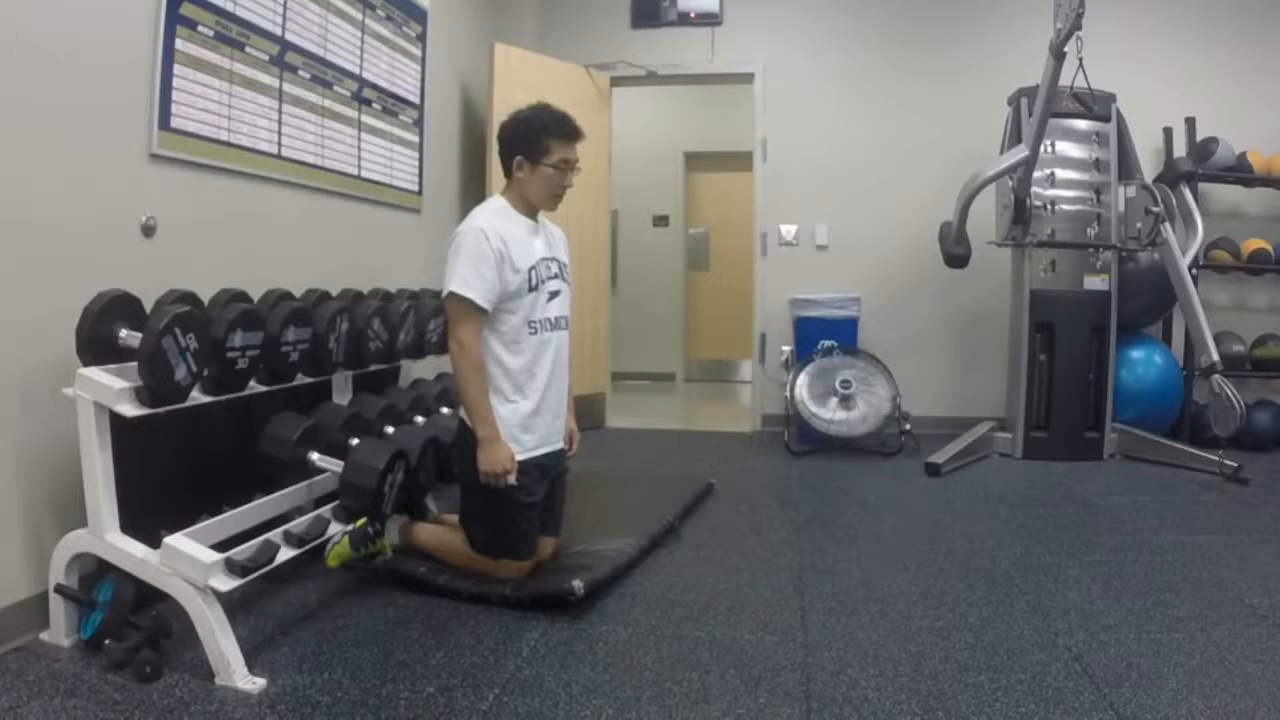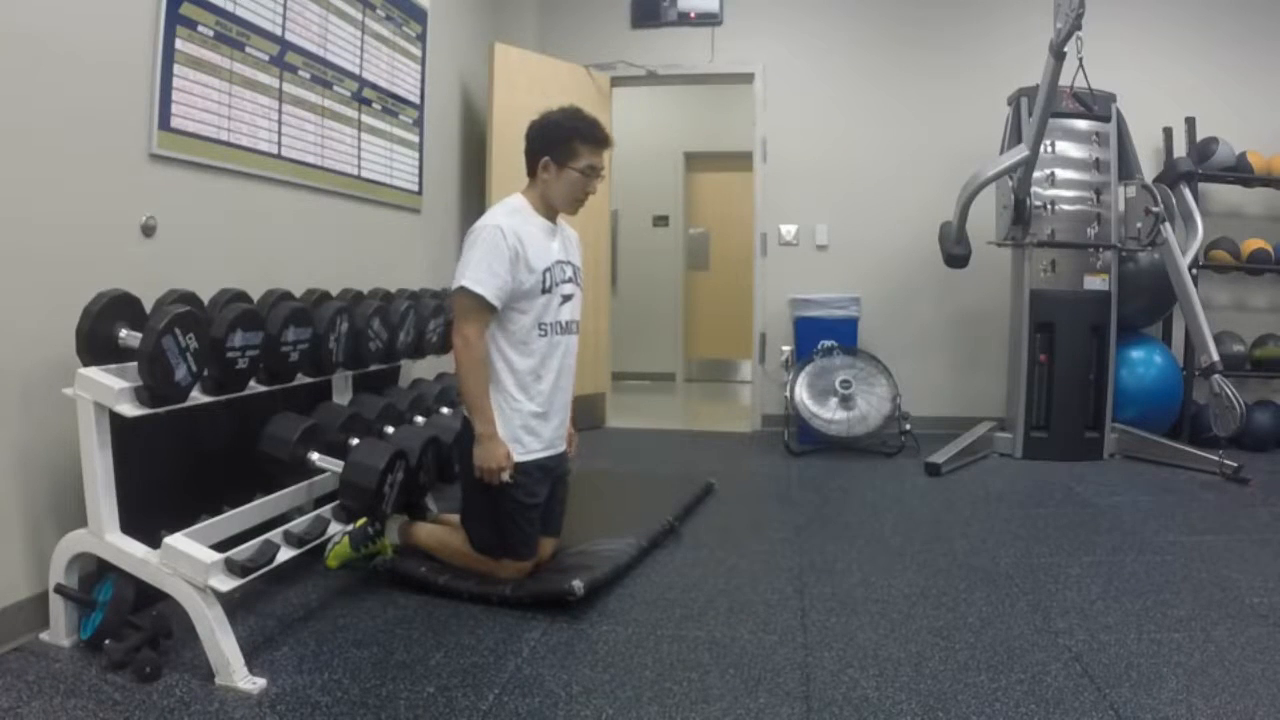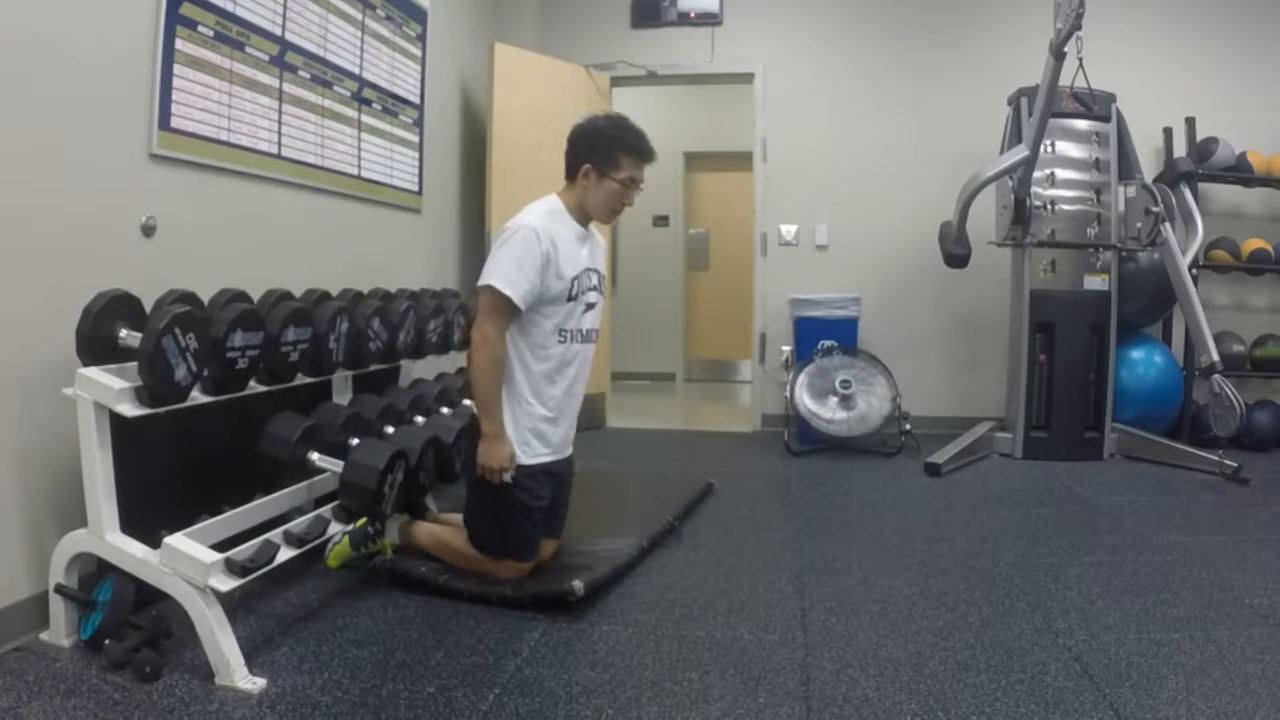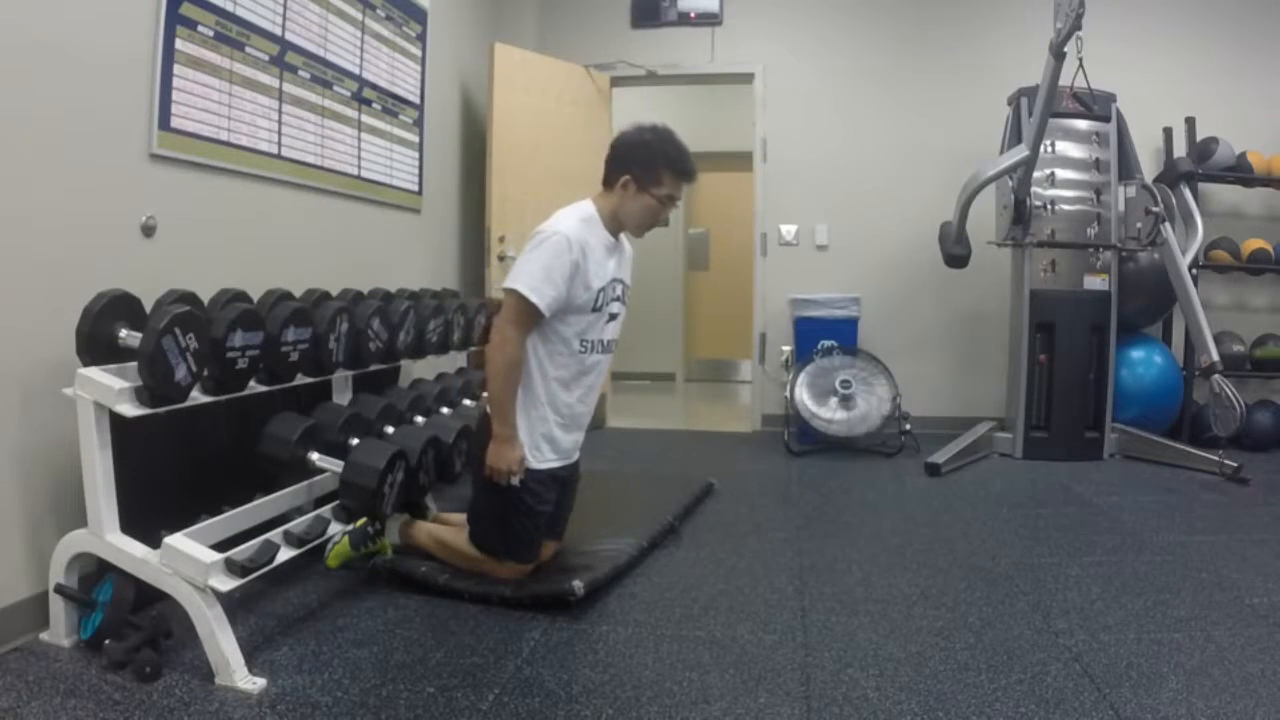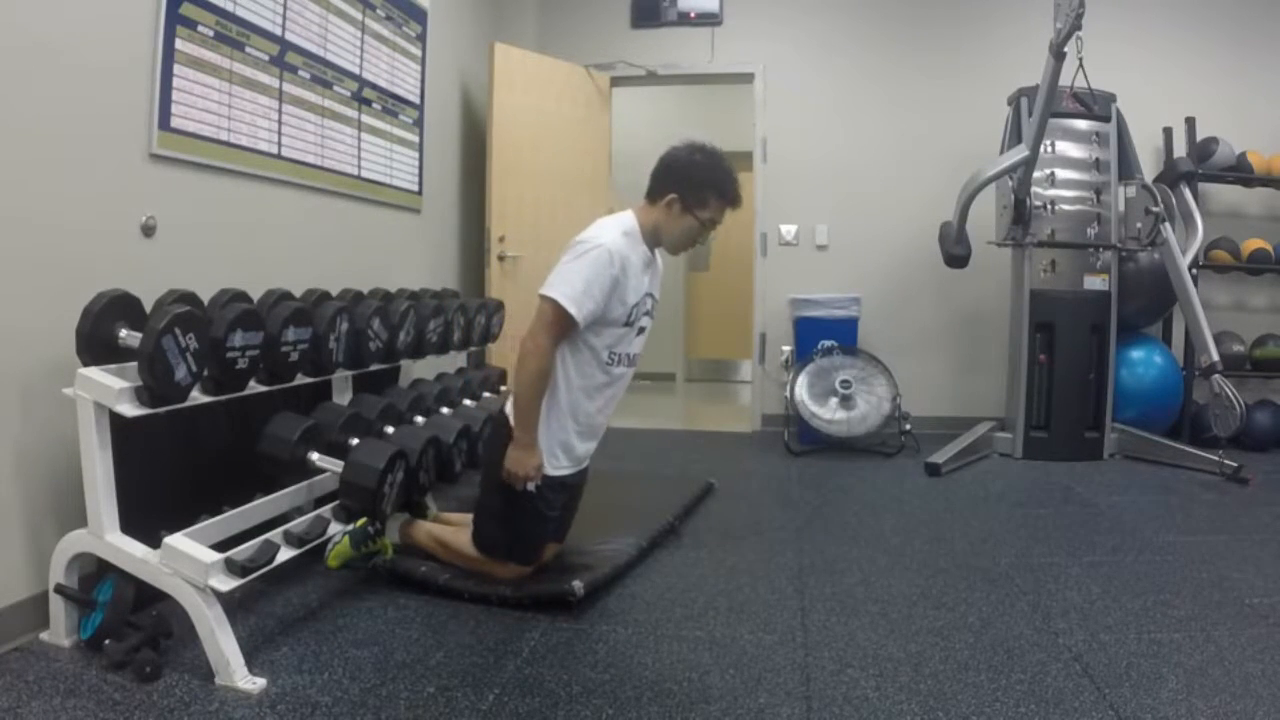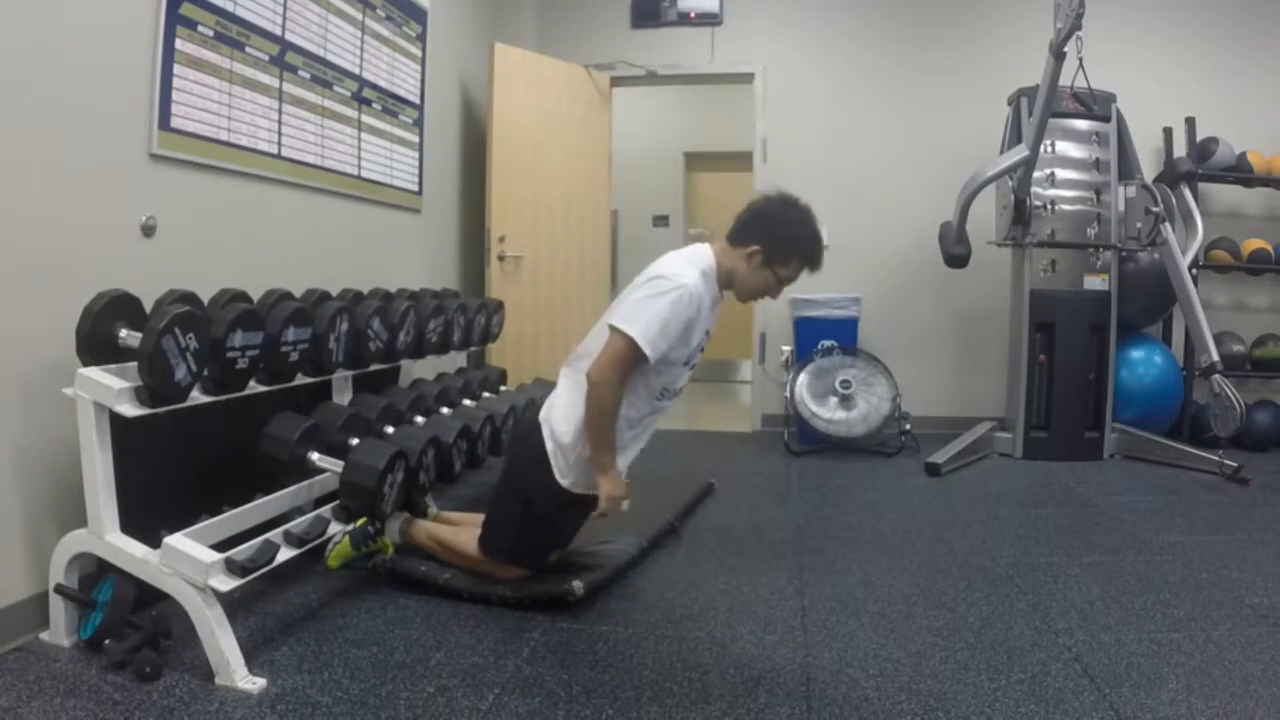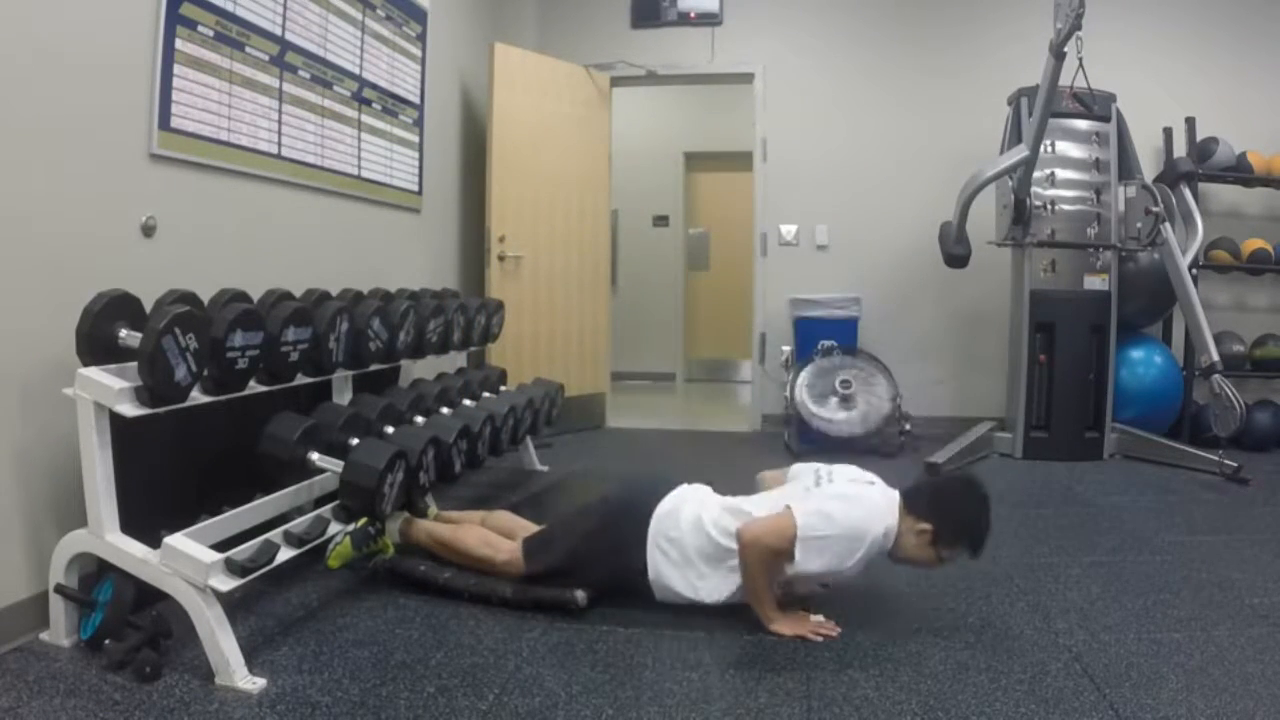
dt=0.7s
person 1, frame 1
left shoulder: (553, 235)
right shoulder: (485, 233)
right elbow: (464, 341)
left wrist: (567, 412)
right wrist: (489, 438)
left hip: (547, 435)
right hip: (505, 440)
left knee: (541, 551)
right knee: (510, 564)
left ankle: (425, 519)
right ankle: (391, 531)
person 1, frame 2
left shoulder: (566, 236)
right shoulder: (501, 231)
right elbow: (468, 336)
left wrist: (566, 417)
right wrist: (486, 434)
left hip: (549, 436)
right hip: (506, 440)
left knee: (540, 551)
right knee: (510, 564)
left ankle: (422, 518)
right ankle: (393, 531)
person 1, frame 3
left shoulder: (592, 241)
right shoulder: (533, 232)
right elbow: (487, 334)
right wrist: (493, 434)
left hip: (555, 439)
right hip: (516, 441)
left knee: (541, 551)
right knee: (510, 564)
left ankle: (419, 516)
right ankle: (395, 530)
person 1, frame 4
left shoulder: (620, 247)
right shoulder: (565, 238)
right elbow: (506, 336)
right wrist: (503, 436)
left hip: (563, 442)
right hip: (523, 443)
left knee: (541, 551)
right knee: (510, 564)
left ankle: (422, 516)
right ankle: (396, 530)
person 1, frame 5
left shoulder: (649, 258)
right shoulder: (605, 249)
right elbow: (537, 344)
right wrist: (525, 443)
left hip: (573, 447)
right hip: (539, 446)
left knee: (541, 553)
right knee: (508, 564)
left ankle: (423, 515)
right ankle: (396, 528)
person 1, frame 6
left shoulder: (703, 279)
right shoulder: (683, 287)
right elbow: (603, 377)
left wrist: (607, 465)
right wrist: (609, 471)
left hip: (574, 451)
right hip: (560, 453)
left knee: (538, 553)
right knee: (506, 566)
left ankle: (420, 515)
right ankle: (396, 530)
person 1, frame 7
left shoulder: (864, 485)
right shoulder: (865, 522)
right elbow: (756, 540)
left wrist: (789, 569)
right wrist: (774, 616)
left hip: (664, 511)
right hip: (644, 544)
left knee: (528, 534)
right knee: (513, 559)
left ankle: (417, 512)
right ankle: (397, 531)
